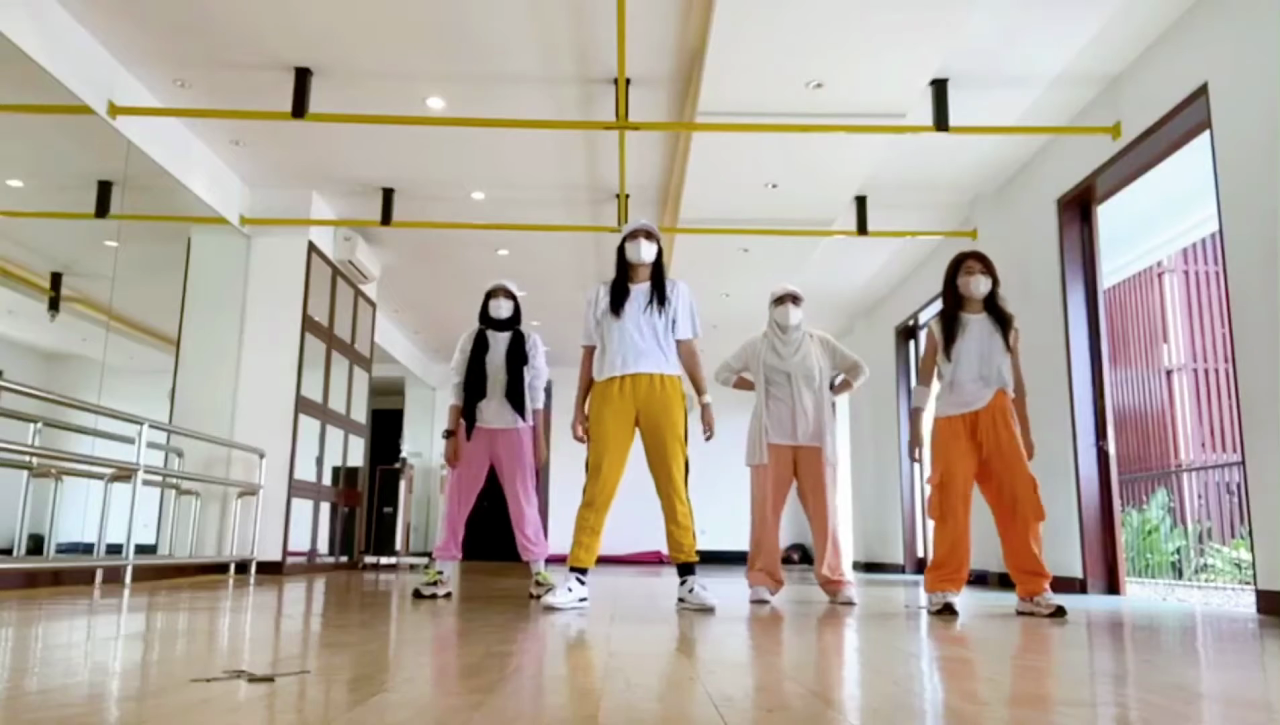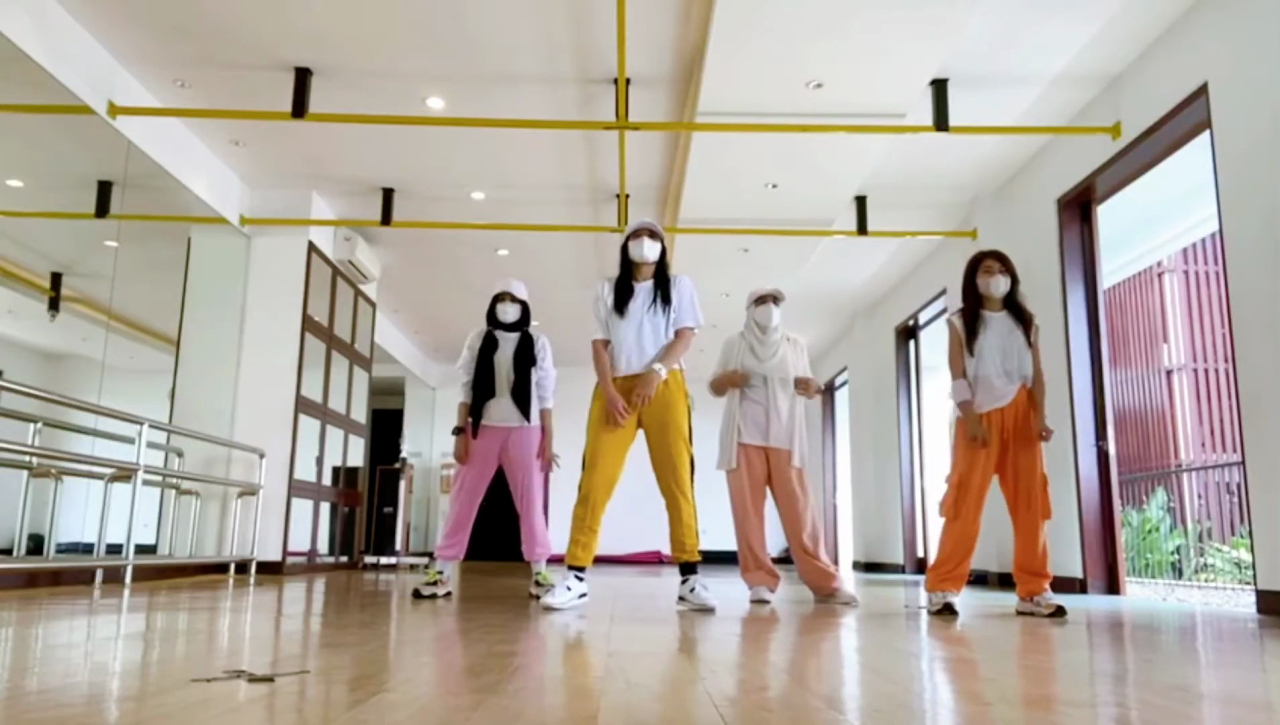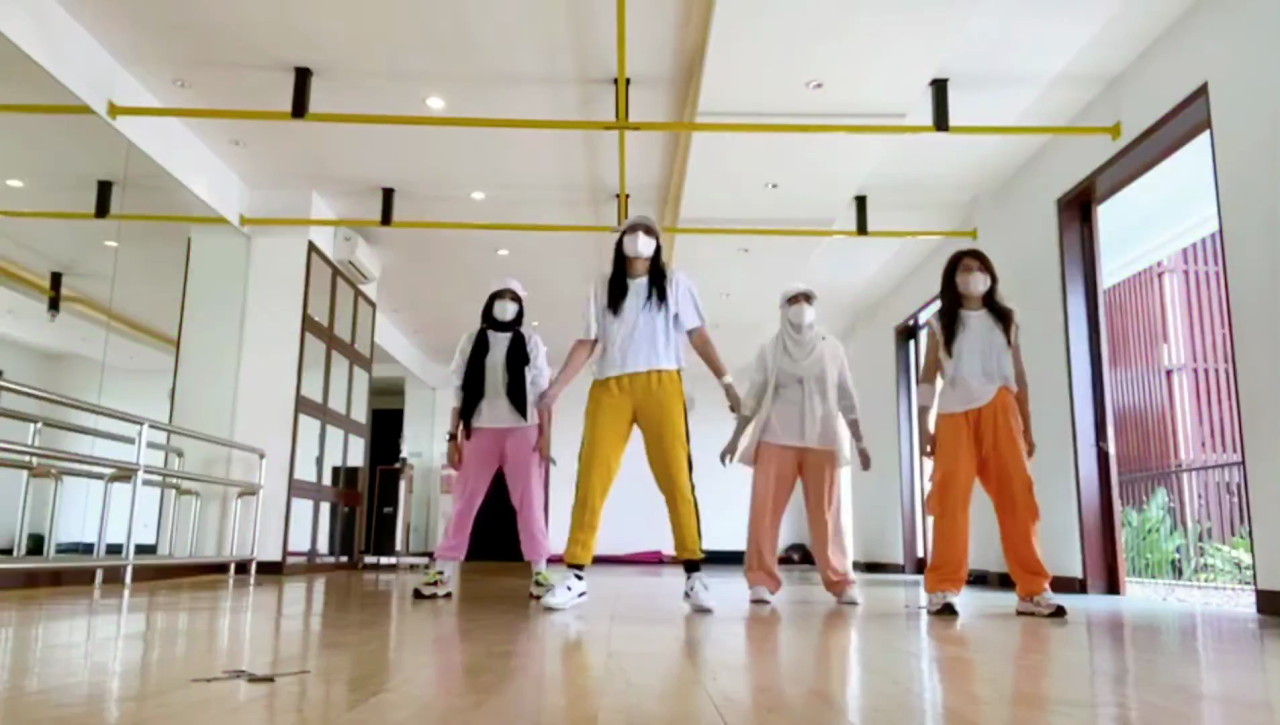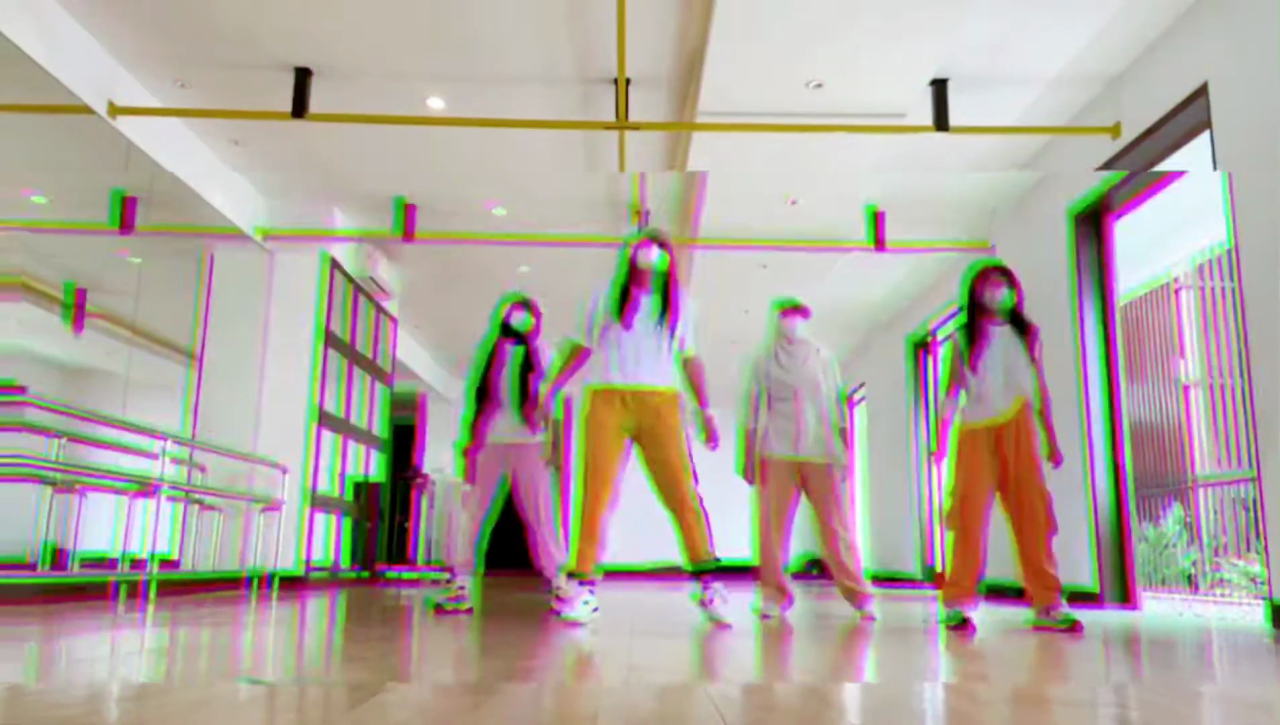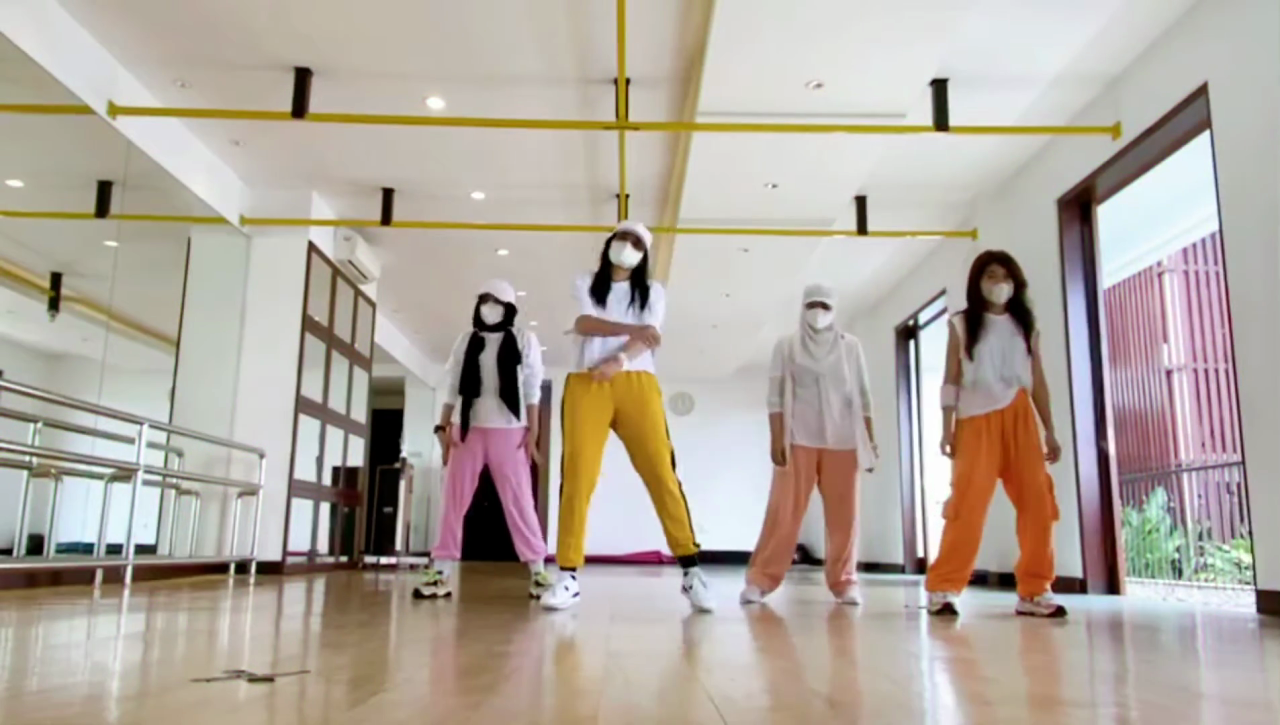
dt=1s
person 1, frame 1
left shoulder: (676, 291)
right shoulder: (603, 294)
left elbow: (687, 348)
right elbow: (590, 353)
left wrist: (705, 398)
right wrist: (579, 406)
left hip: (662, 390)
right hip: (611, 391)
left knee: (673, 482)
right knee: (599, 483)
left ankle: (688, 580)
right ankle: (577, 580)
person 1, frame 2
left shoulder: (678, 286)
right shoulder: (608, 290)
left elbow: (684, 337)
right elbow: (600, 345)
left wrist: (656, 371)
right wrist: (609, 392)
left hip: (665, 388)
right hip: (615, 391)
left knee: (677, 481)
right knee: (596, 479)
left ankle: (689, 579)
right ankle: (576, 577)
person 1, frame 3
left shoulder: (674, 284)
right shoulder: (602, 289)
left elbow: (696, 332)
right elbow: (586, 342)
left wrist: (724, 378)
right wrist: (556, 384)
left hip: (661, 386)
right hip: (610, 389)
left knee: (676, 478)
right knee: (592, 480)
left ankle: (694, 577)
right ankle: (575, 577)
person 1, frame 4
left shoulder: (679, 301)
right shoulder: (607, 297)
left elbow: (690, 359)
right elbow: (581, 347)
left wrist: (706, 411)
right wrist: (549, 391)
left hip: (659, 400)
right hip: (607, 399)
left knee: (681, 490)
right knee: (595, 492)
left ankle: (709, 585)
right ankle: (585, 590)
person 1, frame 5
left shoulder: (653, 291)
right shoulder: (586, 285)
left elbow: (651, 334)
right elbow: (586, 325)
left wrist: (618, 356)
right wrist: (630, 328)
left hip: (638, 384)
right hip: (587, 386)
left knee: (662, 475)
right knee: (577, 480)
left ankle: (690, 571)
right ankle: (568, 576)
person 2, frame 1
left shoulder: (1006, 326)
right shoulder: (940, 327)
left elbow: (1016, 380)
right elbow: (924, 379)
left wrist: (1027, 430)
right wrist: (915, 428)
left hip: (998, 417)
right hip: (953, 420)
left knee: (1019, 498)
right knee: (952, 503)
left ankle: (1033, 590)
right ankle: (942, 589)
person 2, frame 2
left shoulder: (1025, 322)
right shoulder: (960, 323)
left elbow: (1036, 375)
right elbow: (958, 377)
left wrist: (1038, 416)
right wrist: (971, 418)
left hip: (1019, 416)
right hip: (978, 417)
left knee: (1030, 501)
right knee: (966, 501)
left ankle: (1033, 590)
right ankle: (943, 587)
person 2, frame 3
left shoulder: (1006, 321)
right shoulder: (941, 324)
left elbow: (1019, 375)
right elbow: (928, 377)
left wrist: (1027, 425)
right wrist: (923, 425)
left hip: (1000, 414)
right hip: (956, 417)
left knee: (1016, 498)
right knee: (951, 500)
left ankle: (1033, 590)
right ankle: (942, 588)
person 2, frame 4
left shoulder: (1028, 334)
right shoulder: (965, 336)
left elbow: (1039, 388)
right elbow: (952, 388)
left wrist: (1051, 437)
right wrist: (940, 435)
left hip: (1019, 429)
right hip: (976, 430)
left knee: (1033, 514)
right knee: (970, 515)
left ankle: (1048, 602)
right ankle: (958, 601)
person 2, frame 5
left shoulder: (1026, 326)
right shoulder: (961, 324)
left elbow: (1037, 381)
right elbow: (951, 380)
left wrist: (1050, 431)
right wrist: (947, 427)
left hip: (1020, 418)
right hip: (976, 420)
left knee: (1036, 504)
right knee: (968, 503)
left ankle: (1034, 591)
right ankle: (943, 588)
person 3, frame 1
left shoulder: (529, 342)
right shoulder: (471, 340)
left elbow: (537, 393)
right elbow: (458, 389)
left wrist: (540, 438)
right wrist: (451, 433)
left hip: (515, 430)
right hip: (473, 429)
left knee: (523, 501)
right knee: (457, 499)
left ankle: (538, 572)
right ankle: (442, 572)
person 3, frame 2
left shoulder: (537, 343)
right shoulder: (479, 340)
left elbow: (545, 395)
right elbow: (467, 388)
left wrist: (548, 438)
right wrist: (460, 430)
left hip: (523, 430)
right hip: (483, 428)
left knee: (530, 501)
right knee: (464, 497)
left ankle: (539, 572)
right ankle: (442, 571)
person 3, frame 3
left shoulder: (531, 343)
right shoulder: (473, 341)
left elbow: (540, 391)
right elbow: (461, 390)
left wrist: (544, 435)
right wrist: (453, 435)
left hip: (521, 430)
right hip: (480, 430)
left knee: (529, 502)
right knee: (464, 500)
left ankle: (539, 572)
right ankle: (444, 572)
person 3, frame 4
left shoulder: (541, 353)
right shoulder: (487, 353)
right elbow: (474, 404)
right wrist: (467, 449)
left hip: (531, 443)
right hip: (490, 444)
left knee: (542, 515)
right knee: (477, 514)
left ankle: (558, 585)
right ankle: (462, 586)
person 3, frame 5
left shoulder: (524, 340)
right shoulder: (467, 341)
left elbow: (532, 389)
right elbow: (452, 388)
left wrist: (532, 431)
right wrist: (443, 427)
left hip: (508, 430)
right hip: (467, 429)
left knee: (519, 500)
right knee: (454, 499)
left ankle: (538, 572)
right ankle: (441, 572)
person 4, frame 1
left shoulder: (820, 343)
right shoulder: (756, 345)
left elbow: (858, 369)
right elbow: (723, 373)
left wrist: (831, 393)
right wrist: (756, 387)
left hip: (814, 437)
right hip: (772, 437)
left knee: (822, 510)
right knee: (766, 508)
left ankle: (835, 581)
right ankle: (763, 580)
person 4, frame 2
left shoulder: (795, 346)
right shoulder: (735, 344)
left elbow: (807, 386)
right elbow: (715, 388)
left wrist: (814, 389)
right wrist: (726, 380)
left hip: (785, 440)
right hip: (745, 439)
left knee: (798, 511)
right knee: (748, 510)
left ankle: (825, 581)
right ankle: (759, 580)
person 4, frame 3
left shoulder: (832, 348)
right shoulder: (770, 350)
left elbow: (846, 397)
right elbow: (754, 396)
left wrist: (860, 442)
right wrist: (736, 436)
left hip: (823, 441)
right hip: (777, 439)
left knee: (826, 512)
right knee: (765, 509)
left ankle: (839, 581)
right ankle: (761, 580)
person 4, frame 4
left shoulder: (824, 360)
right shoulder: (764, 363)
left elbow: (839, 409)
right elbow: (753, 412)
left wrist: (845, 451)
right wrist: (748, 455)
left hip: (820, 453)
right hip: (776, 453)
left knee: (835, 524)
right knee: (772, 526)
left ankle: (858, 593)
right ankle: (775, 595)
person 4, frame 5
left shoulder: (850, 346)
right shoulder: (786, 347)
left elbow: (862, 396)
right elbow: (775, 396)
left wrist: (870, 439)
right wrist: (776, 439)
left hip: (841, 442)
right hip: (797, 440)
left knee: (844, 513)
right knee: (784, 511)
left ankle: (843, 581)
right ankle: (760, 579)
